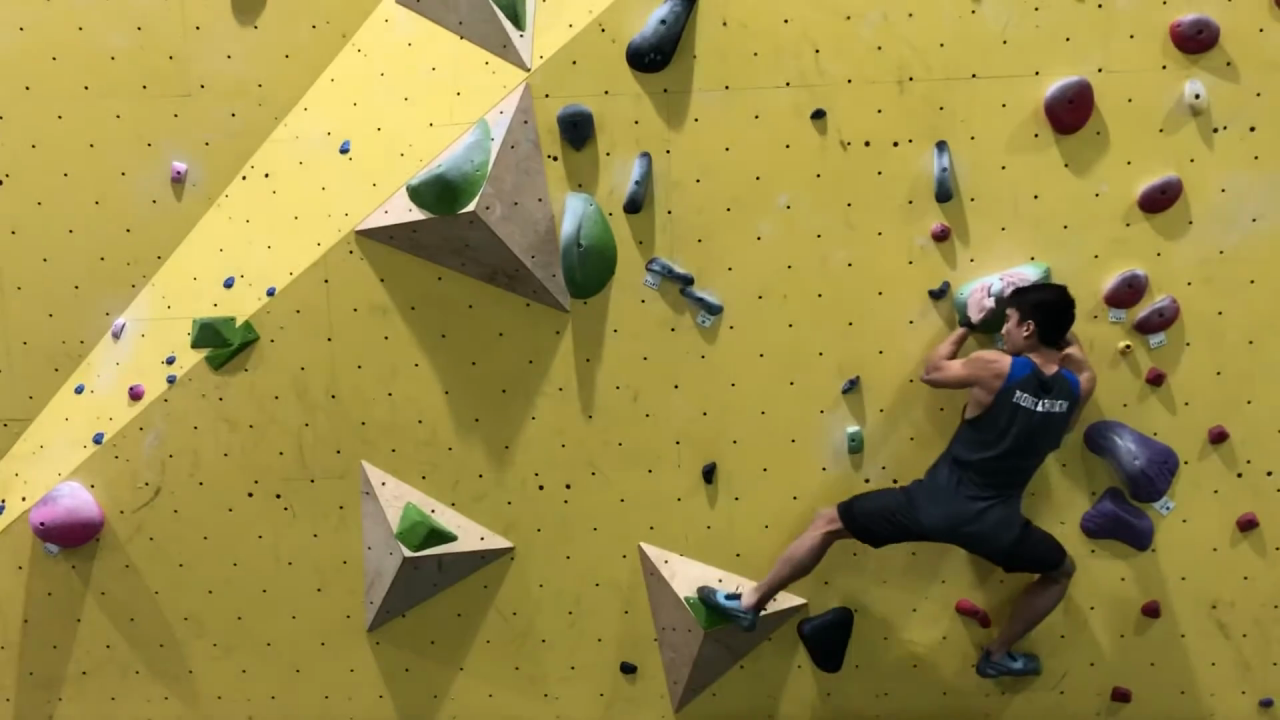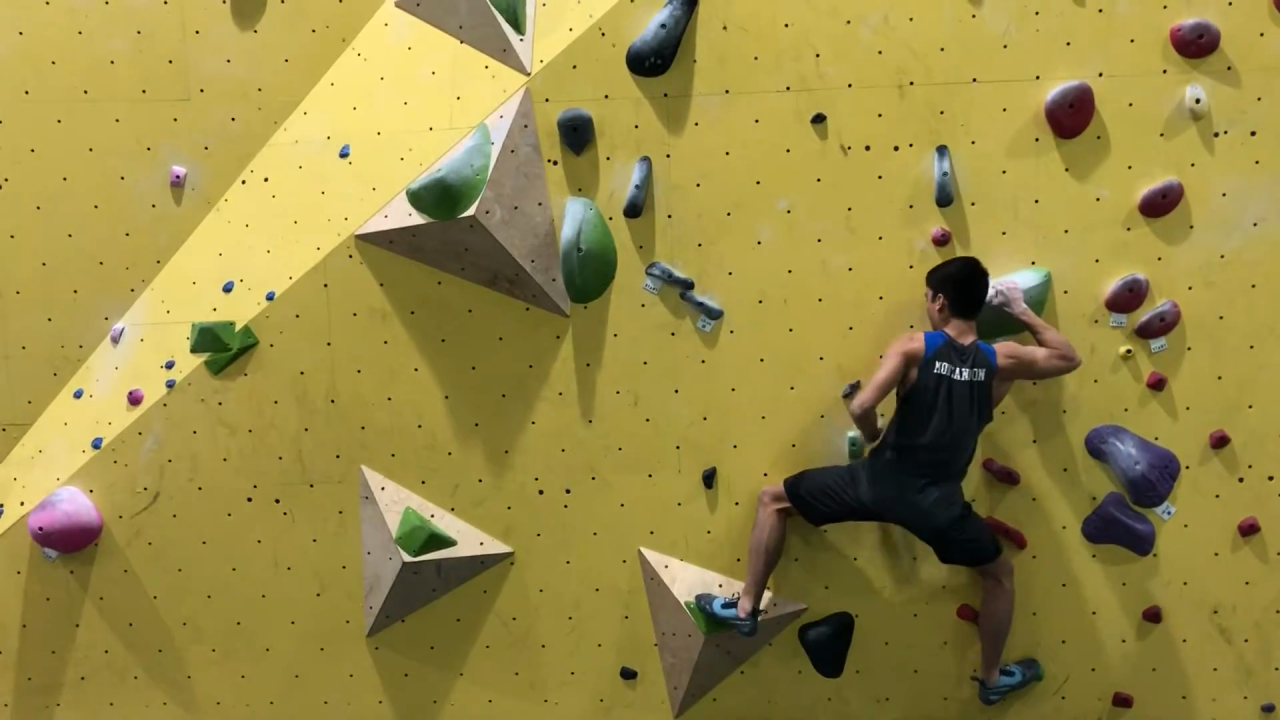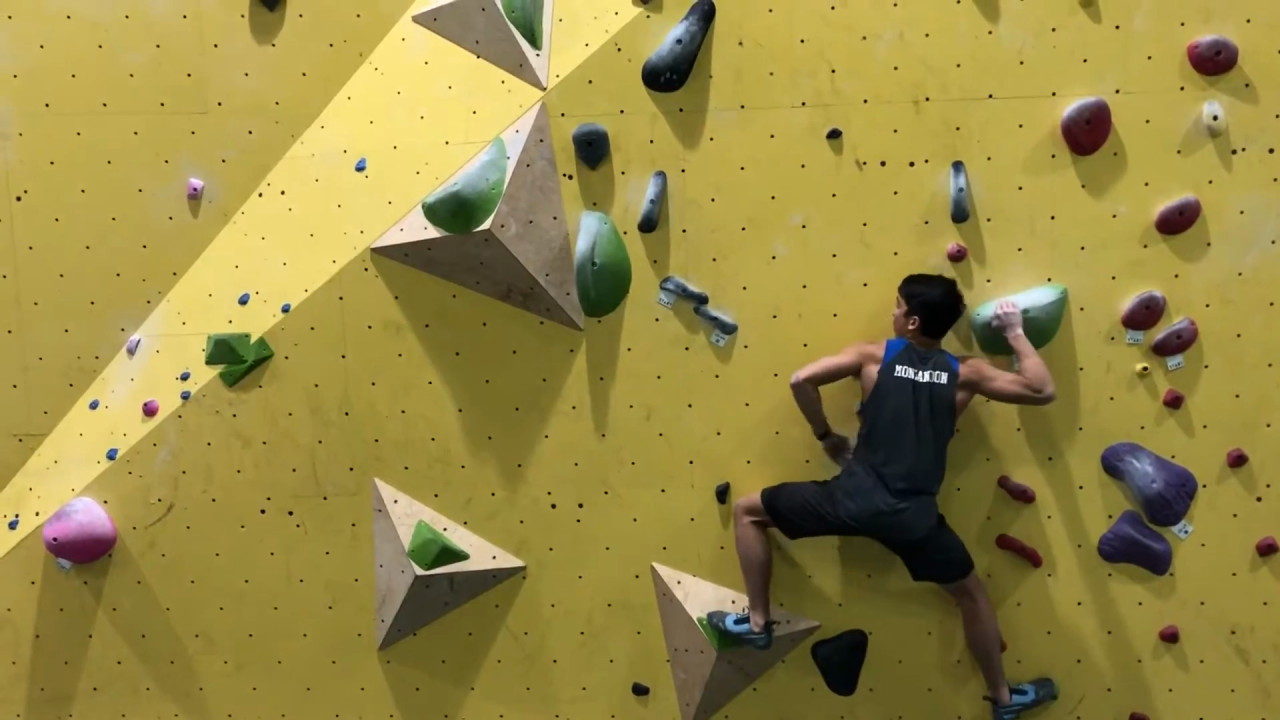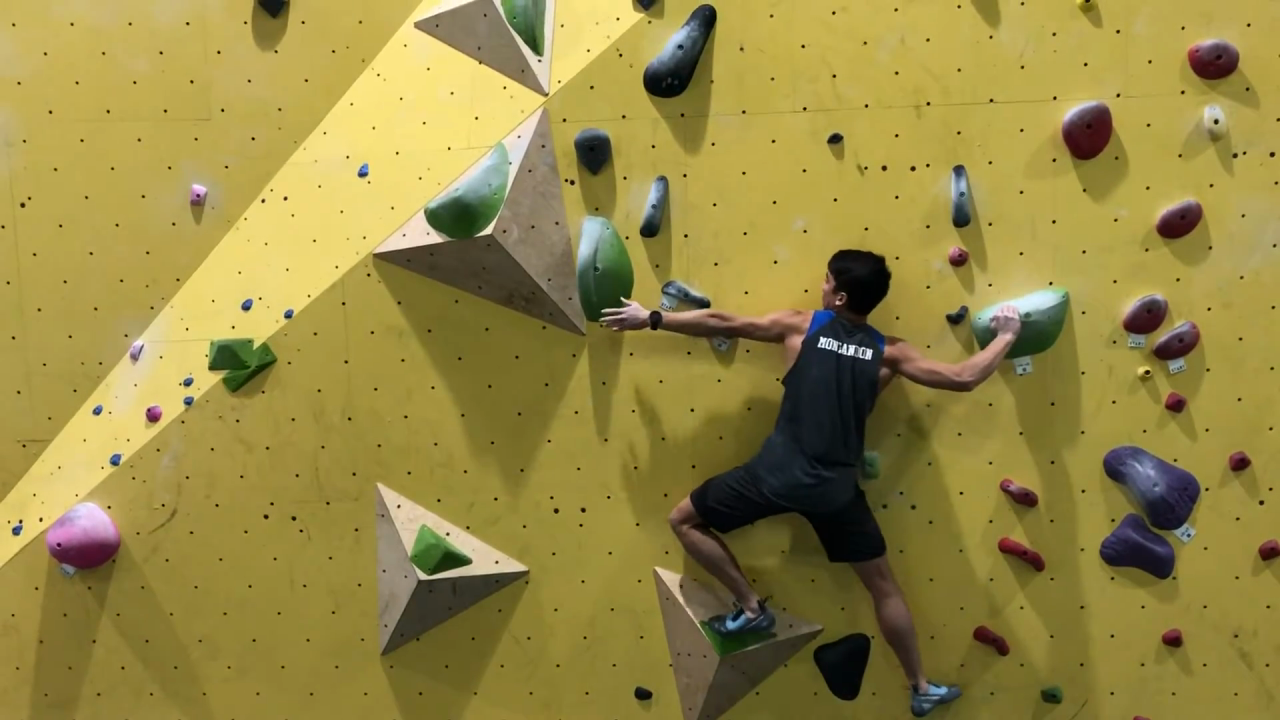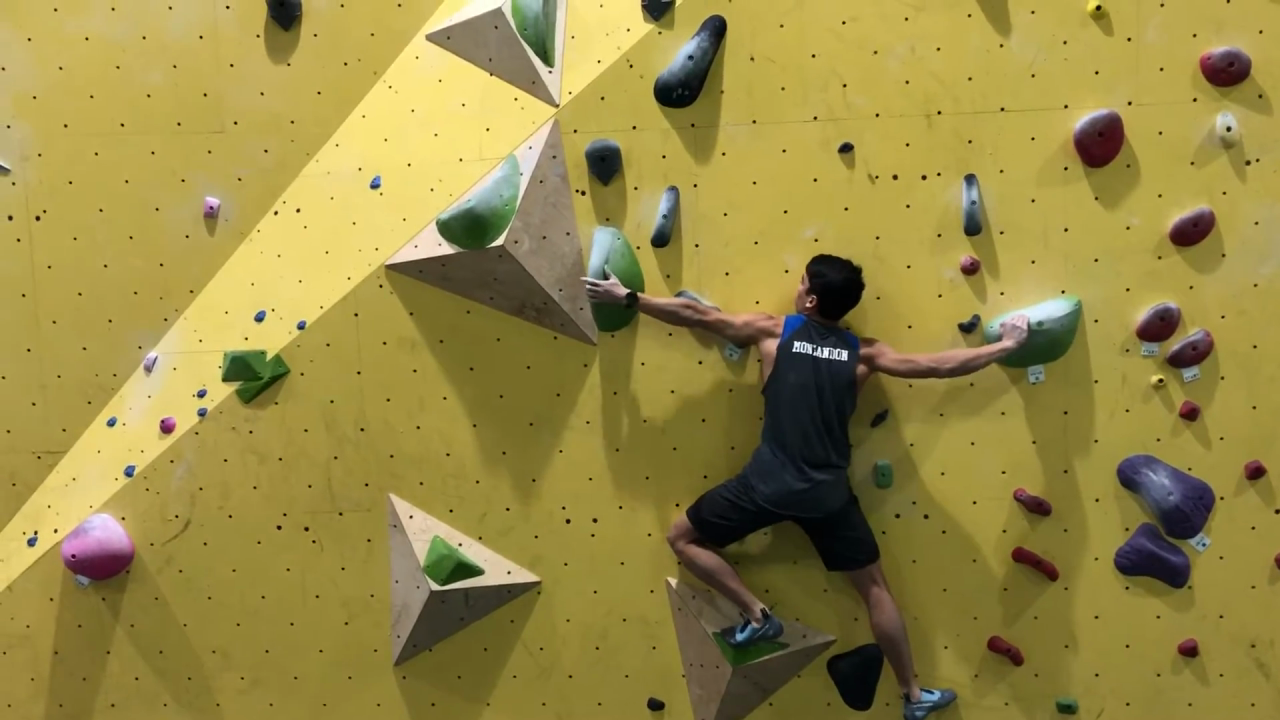
dt=1s
person 1, frame 1
left shoulder: (994, 367)
right shoulder: (1079, 386)
left elbow: (931, 372)
right elbow: (1072, 347)
left wrist: (967, 324)
right wrist: (1044, 307)
left hip: (937, 501)
right hip: (995, 521)
left knee: (827, 523)
right knee: (1060, 573)
left ankle: (751, 601)
right ankle: (998, 655)
person 1, frame 2
left shoulder: (912, 347)
right shoulder: (1002, 360)
left elbow: (860, 408)
right elbow: (1069, 359)
left wrist: (873, 433)
right wrist: (1022, 311)
left hip: (882, 481)
right hip: (938, 500)
left knee: (772, 499)
right knee: (1000, 575)
left ankle: (745, 607)
right ankle: (992, 678)
person 1, frame 3
left shoulder: (874, 355)
right shoulder: (965, 373)
left elbow: (803, 379)
right elbow: (1042, 390)
left wrist: (827, 435)
right wrist: (1015, 333)
left hip: (854, 498)
right hip: (913, 514)
left knee: (747, 511)
right knee: (973, 597)
left ankle: (756, 621)
person 1, frame 4
left shoulder: (801, 326)
right shoulder: (888, 352)
left elbow: (719, 322)
right elbow: (963, 378)
left wrist: (649, 318)
right wrist: (1005, 337)
left hip: (776, 473)
right hip: (835, 488)
left knee: (683, 520)
right knee: (884, 587)
left ankle: (751, 608)
person 1, frame 5
left shoulder: (772, 331)
right shoulder: (863, 352)
left elbow: (695, 314)
right elbow: (938, 365)
left wrist: (627, 297)
right wrist: (1005, 345)
left hip: (766, 483)
right hip: (827, 493)
left knee: (682, 538)
right knee: (875, 590)
left ankle: (756, 615)
